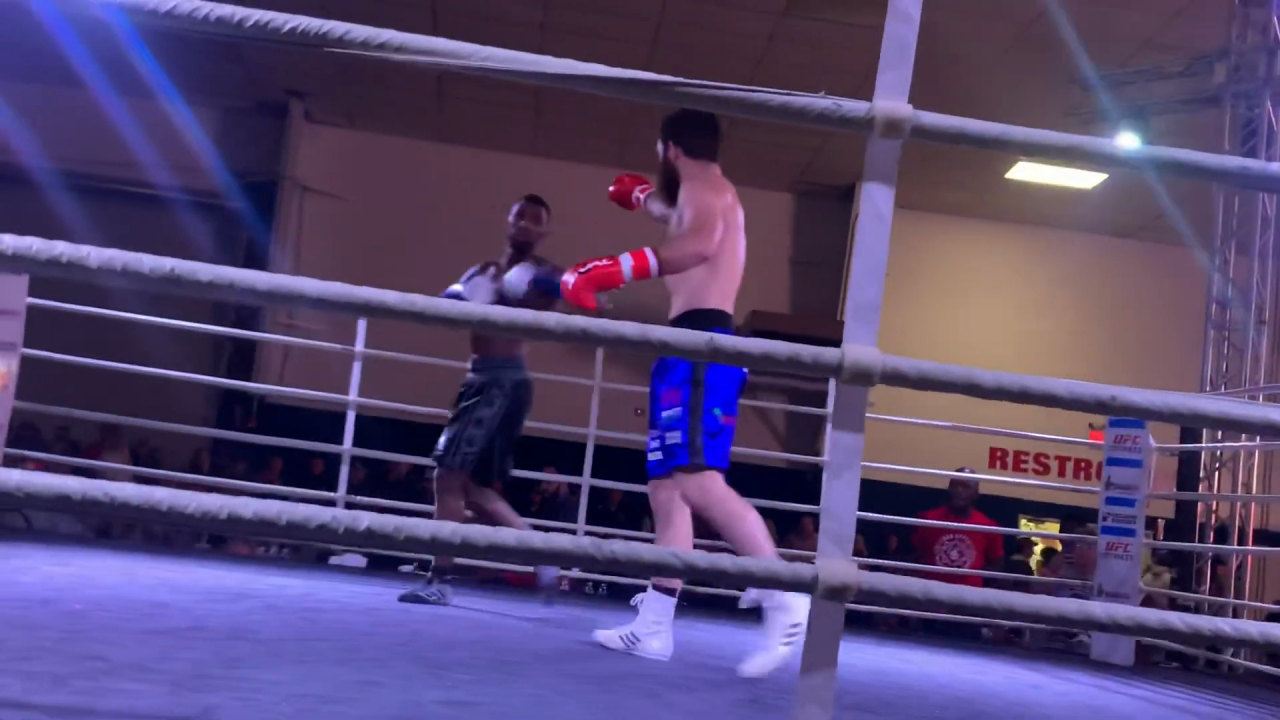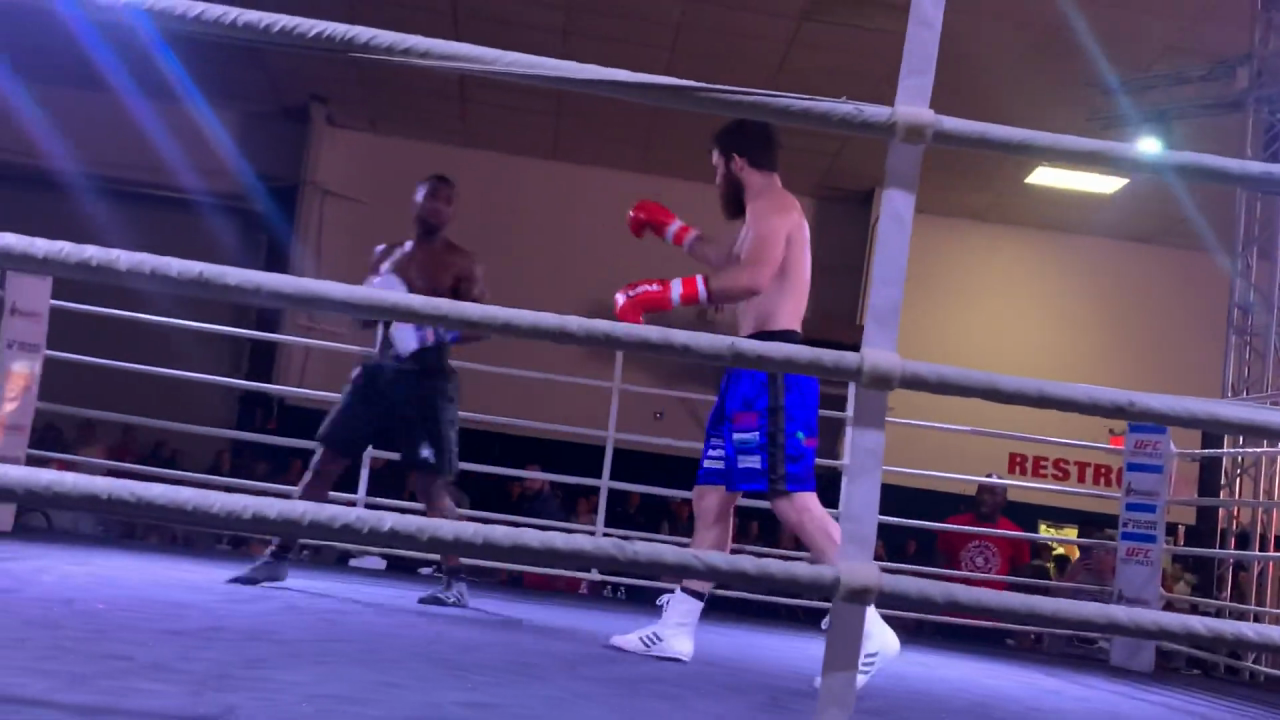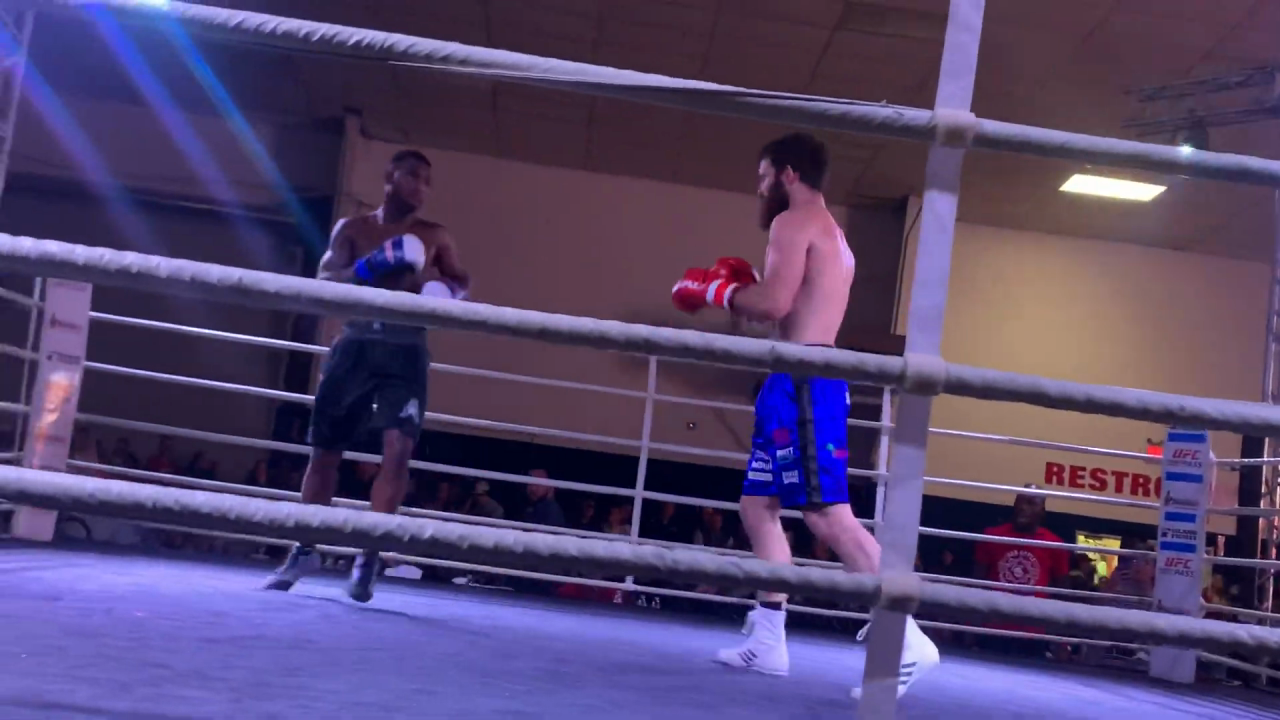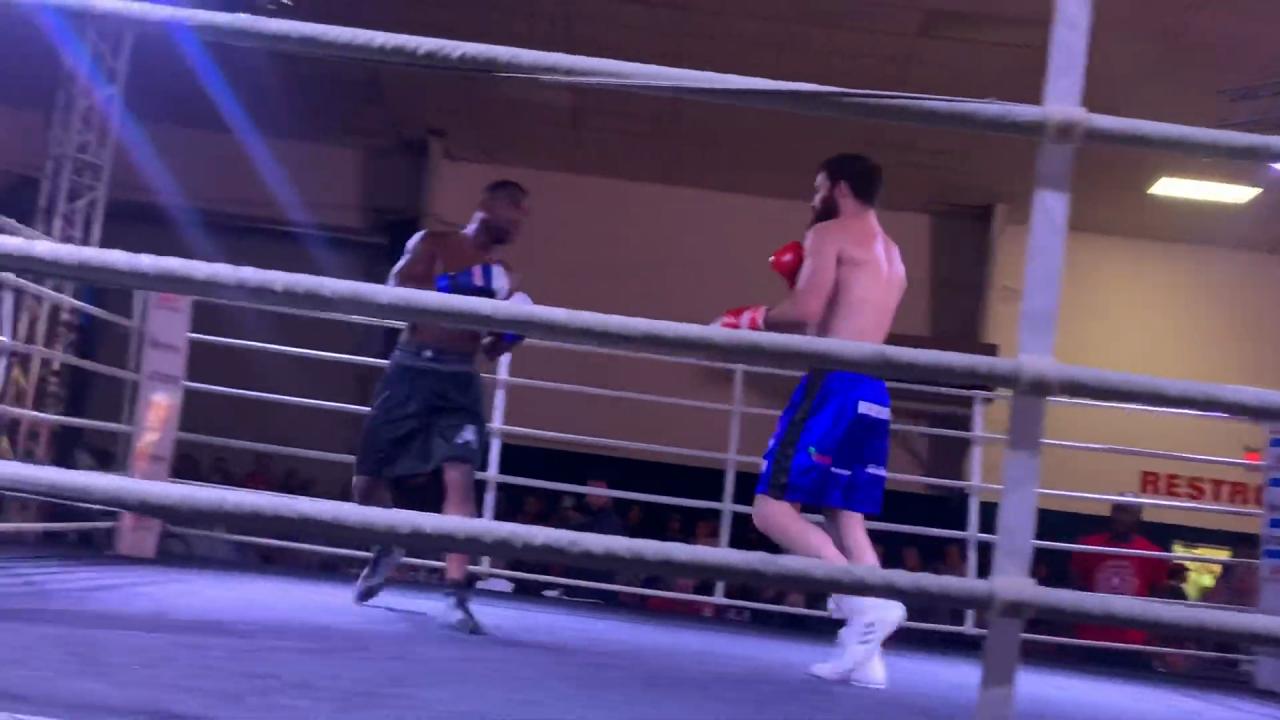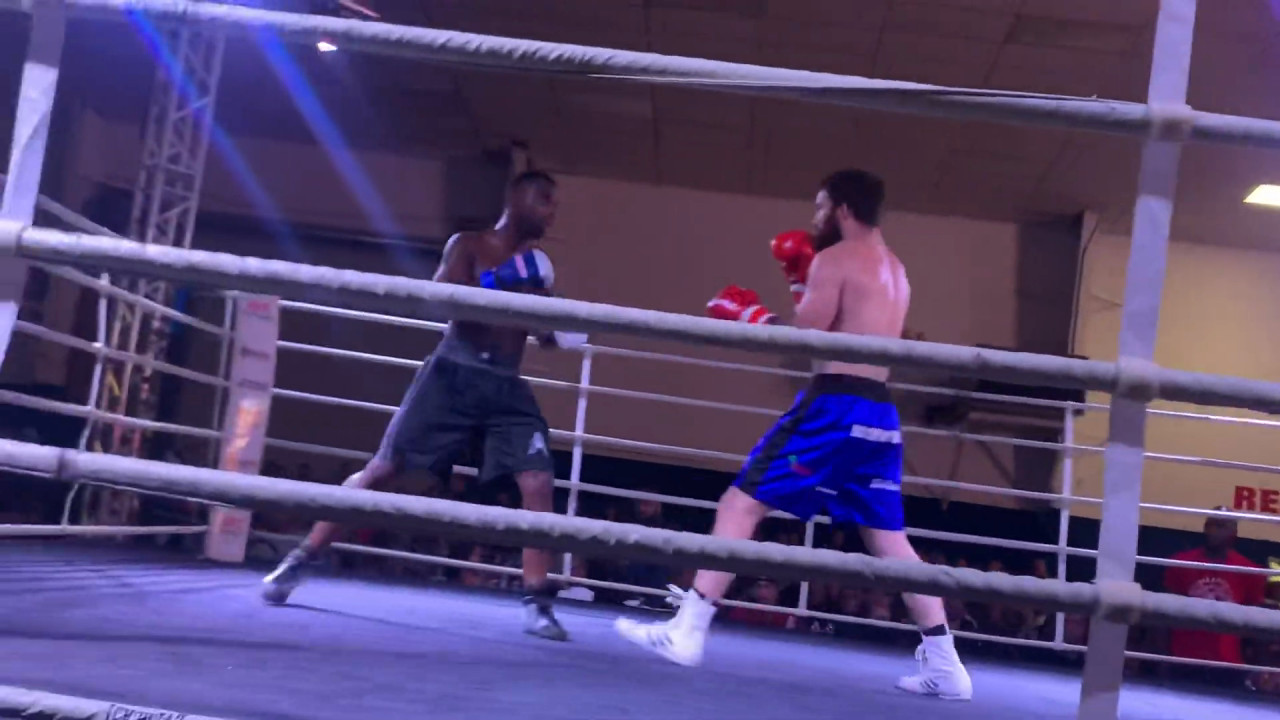
dt=0.3s
person 1, frame 1
left shoulder: (700, 187)
right shoulder: (714, 196)
left elbow: (698, 246)
left wrist: (614, 269)
right wrist: (639, 194)
right hip: (701, 351)
left knee: (699, 484)
right knee: (667, 489)
left ankle: (788, 606)
right ankle: (653, 625)
person 1, frame 2
left shoulder: (769, 207)
right shoulder: (773, 215)
left elbow: (753, 279)
right elbow: (727, 258)
left wrist: (666, 293)
right wrist: (671, 226)
left hip: (773, 369)
right hip: (755, 372)
left knee: (795, 503)
right knee: (710, 498)
left ankle: (870, 632)
right ankle: (673, 627)
person 1, frame 3
left shoulder: (792, 221)
right shoulder: (829, 234)
left elbow: (775, 305)
left wrist: (711, 291)
right wrist: (744, 281)
left hip: (802, 382)
right hip: (799, 384)
left knee: (828, 516)
right knee: (758, 507)
left ankle: (906, 642)
right ankle: (767, 639)
person 1, frame 4
left shoulder: (829, 234)
right shoulder: (890, 255)
left elbow: (804, 313)
left wrist: (749, 320)
right wrist: (801, 275)
left hip: (836, 385)
right hip: (873, 394)
left knee: (773, 510)
right knee: (847, 520)
left ankle: (867, 603)
right ankle: (863, 653)
person 1, frame 5
left shoulder: (835, 258)
right shoulder: (893, 270)
left elbow: (807, 330)
left wrist: (746, 311)
right wrist: (802, 276)
left hip: (832, 405)
right hip: (879, 413)
left knee: (740, 504)
right knee: (888, 539)
left ankle: (687, 630)
right ankle: (944, 663)
person 2, frame 1
left shoulder: (540, 272)
right shoulder: (483, 272)
right elbow: (444, 303)
left wrist: (550, 282)
right wrist: (457, 296)
left hip: (501, 381)
right hip: (482, 379)
left knee: (450, 477)
right knee: (474, 488)
left ankle: (440, 579)
person 2, frame 2
left shoulder: (461, 262)
right shoulder: (387, 255)
left wrist: (437, 332)
left hip: (427, 377)
right hip: (380, 370)
left knee: (431, 483)
right knee: (325, 463)
left ankle: (455, 580)
right ankle: (277, 558)
person 2, frame 3
left shoulder: (435, 237)
right shoulder: (352, 228)
left elbow: (463, 286)
right elbow: (324, 284)
left wrist: (450, 294)
right wrist: (372, 264)
left hip: (406, 353)
right hip: (355, 347)
left knee: (397, 448)
right knee: (325, 452)
left ankle: (369, 553)
right ankle: (303, 552)
person 2, frame 4
left shoulder: (503, 275)
right shoulder: (430, 243)
left elbow: (495, 347)
right elbow: (394, 290)
left wrist: (513, 332)
right wrist: (452, 285)
left hip: (458, 383)
right hip: (407, 373)
left knee: (459, 480)
right knee: (368, 483)
left ankle: (458, 596)
right ankle: (386, 554)
person 2, frame 5
left shoulder: (536, 265)
right shoulder: (468, 245)
left elbow: (546, 331)
left wrist: (562, 326)
right wrist: (497, 281)
left hip: (505, 386)
right hip: (454, 373)
left knee: (538, 486)
right knee: (382, 470)
left ankle: (538, 603)
right ankle: (302, 560)
